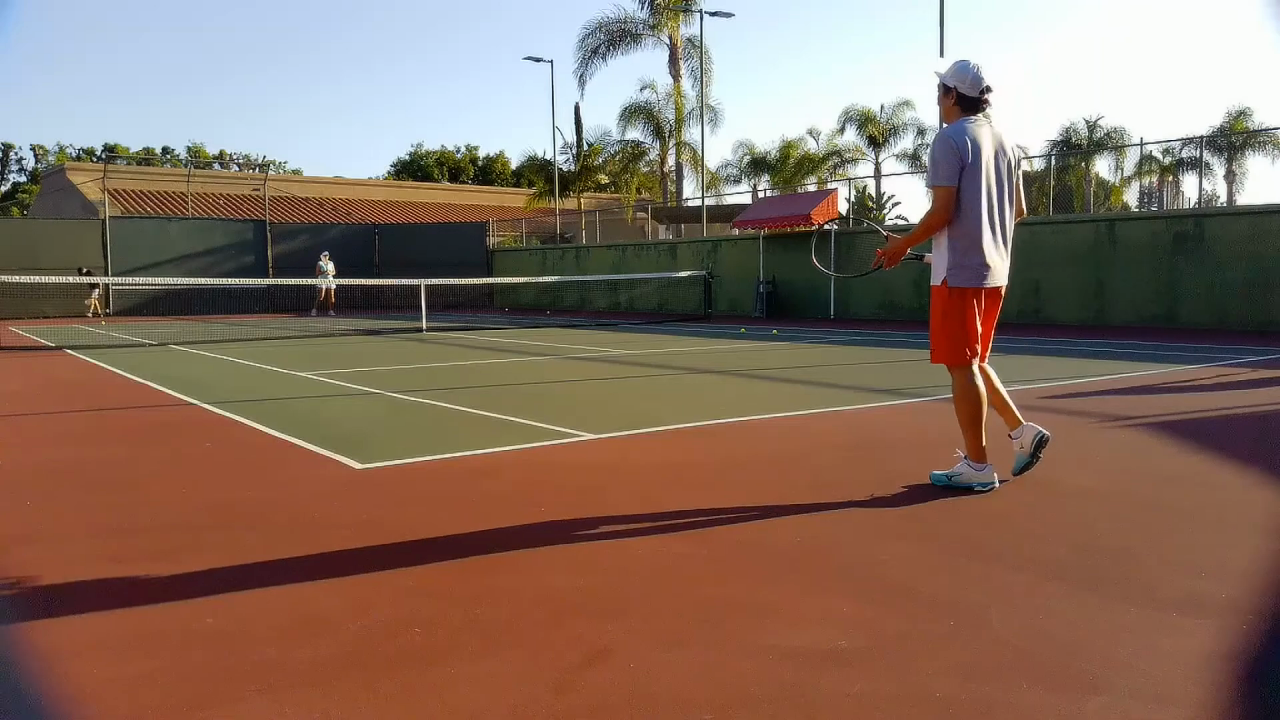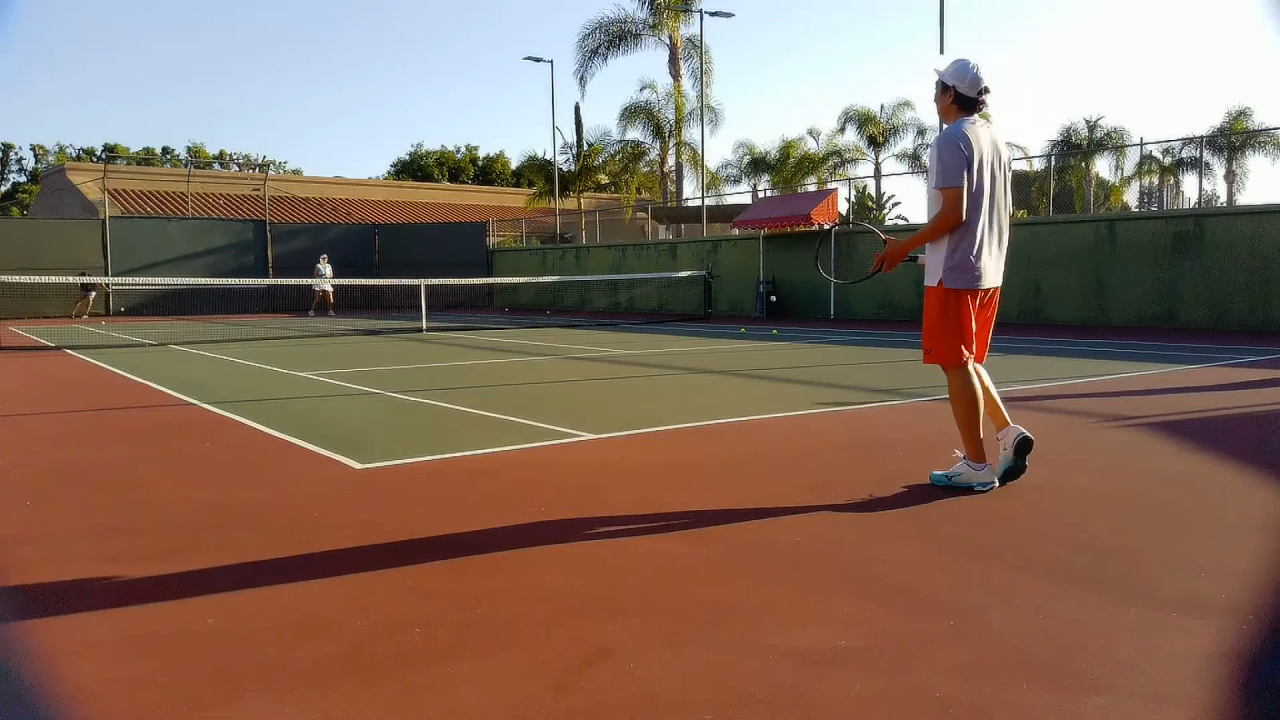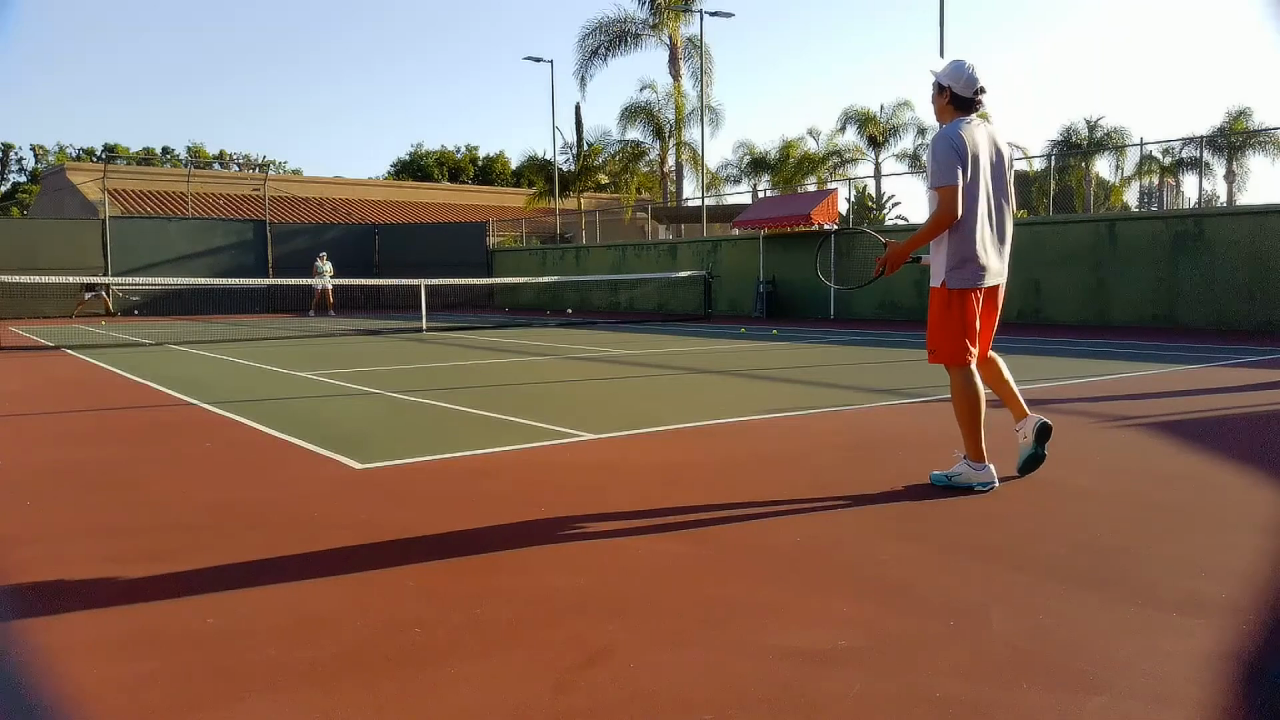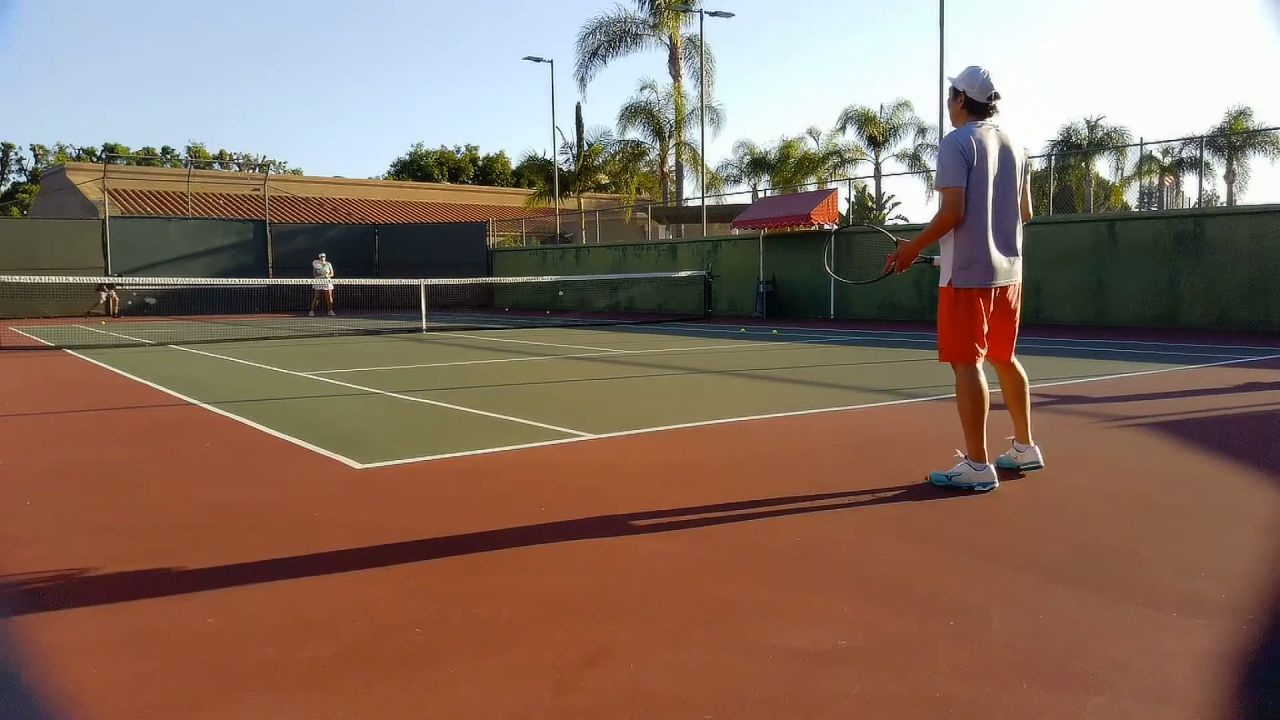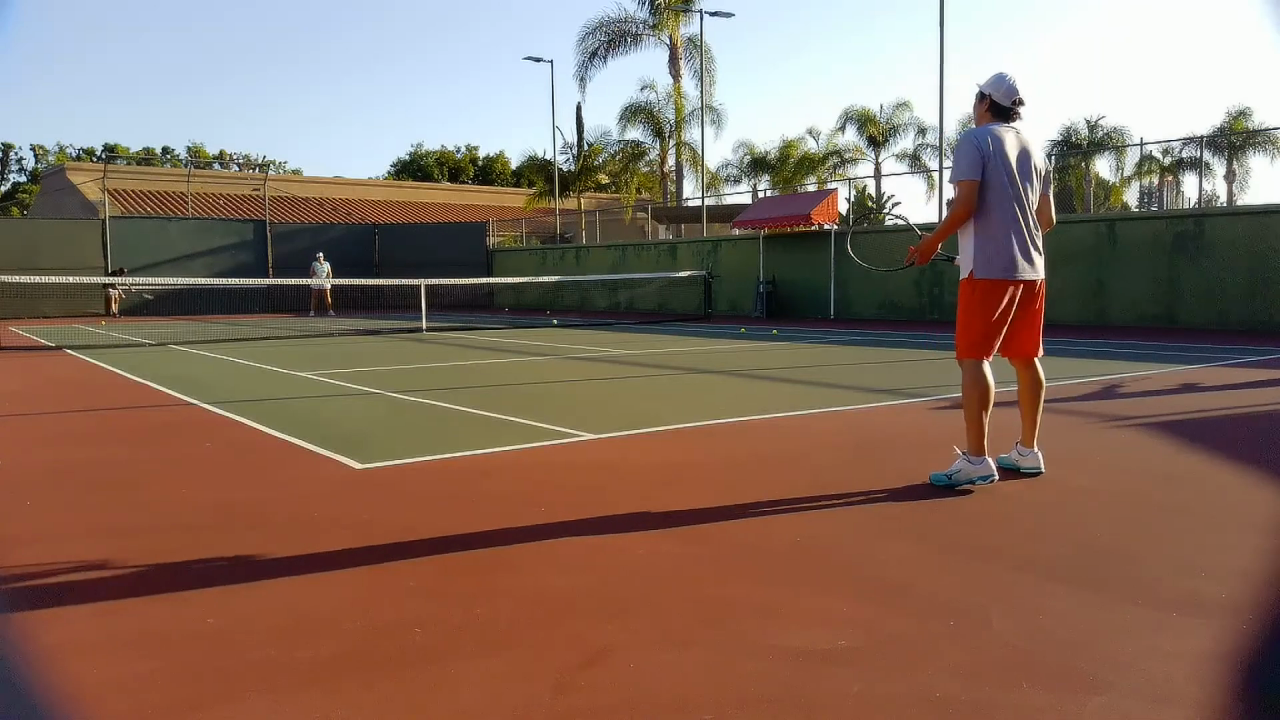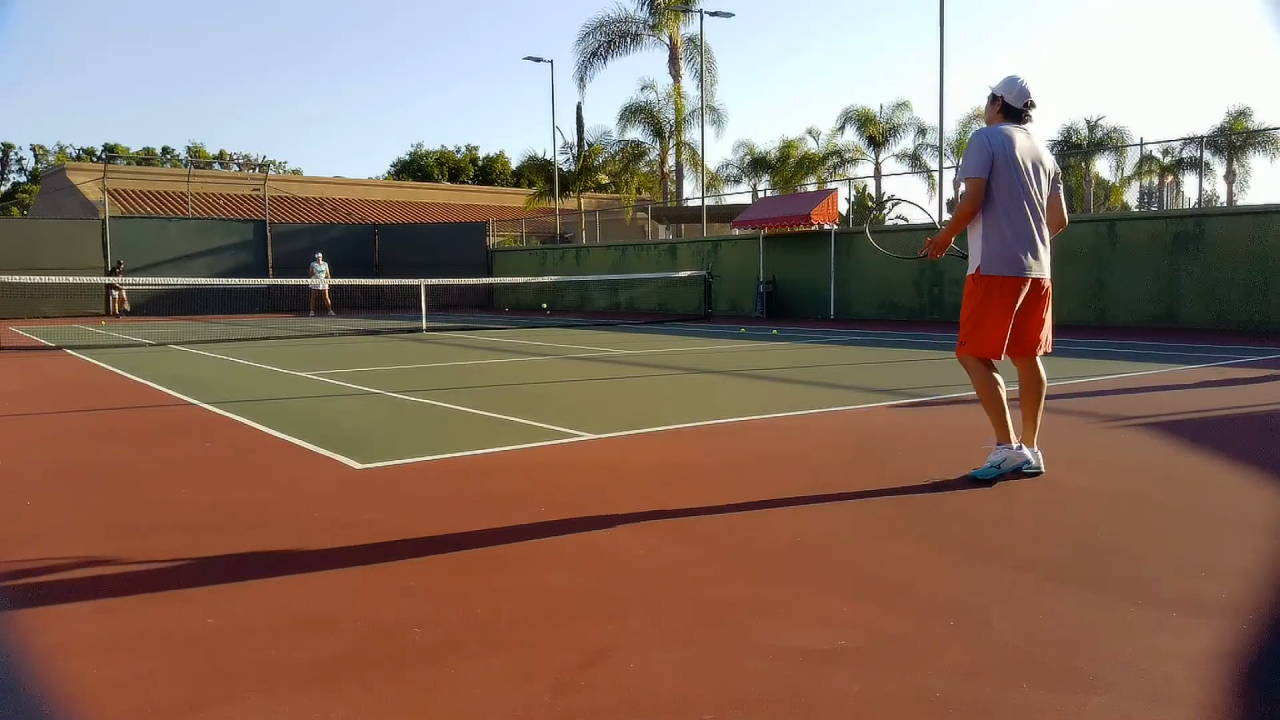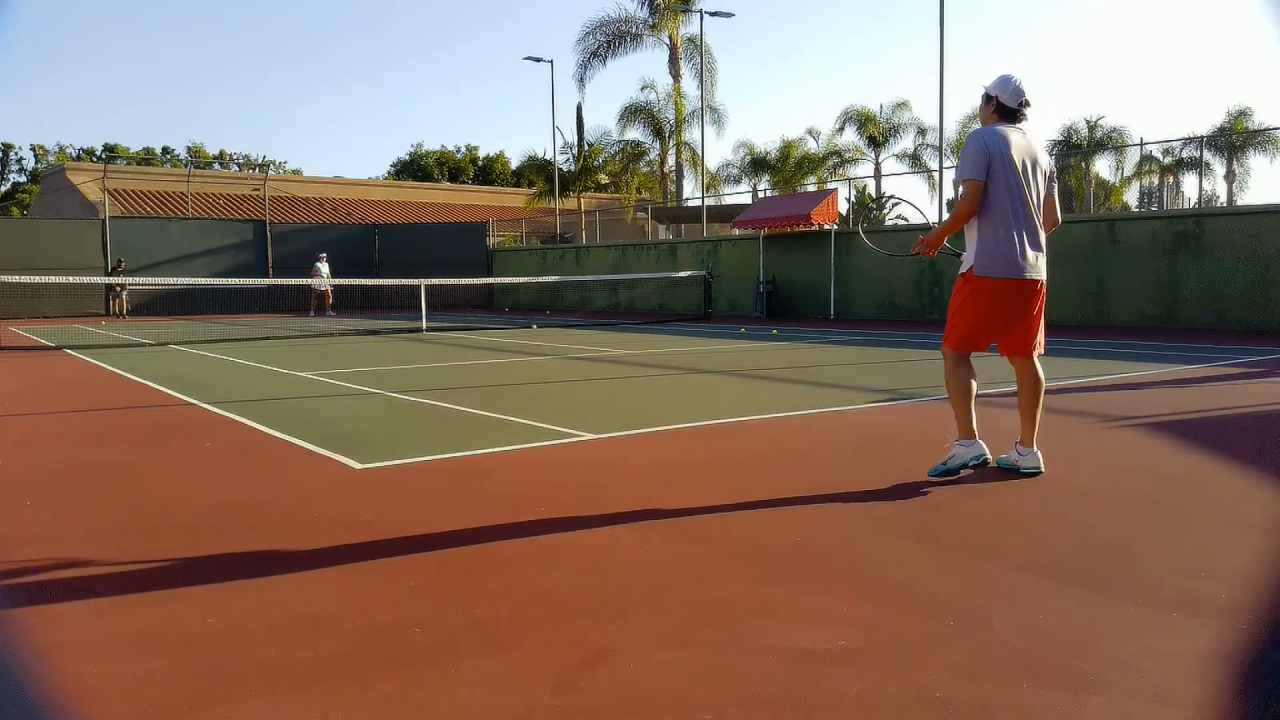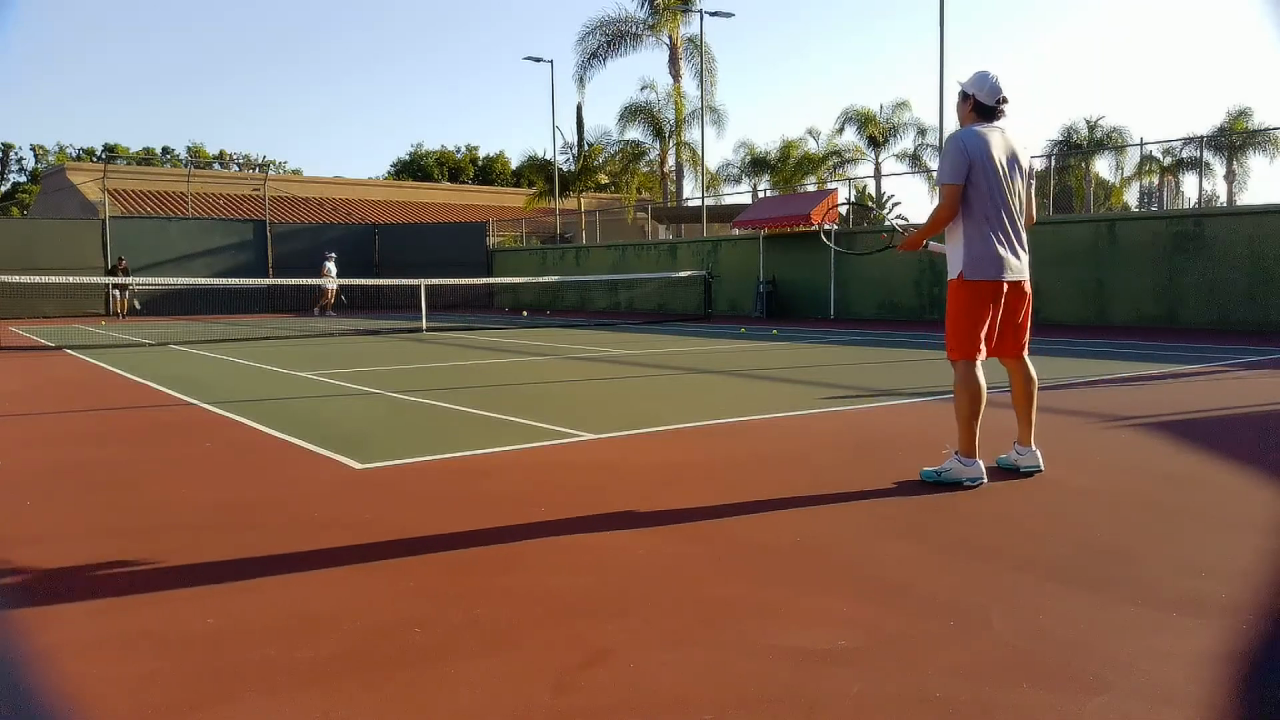
dt=0.3s
person 1, frame 1
left shoulder: (950, 138)
right shoulder: (1003, 141)
left elbow: (943, 211)
right elbow: (1018, 208)
left wrist: (903, 244)
left hip: (959, 271)
right hip: (995, 269)
left knee: (961, 365)
right knee: (973, 362)
left ankle: (979, 466)
right ankle: (1023, 432)
person 1, frame 2
left shoulder: (952, 138)
right shoulder: (995, 140)
left elbow: (952, 213)
right elbow: (1005, 210)
left wrist: (904, 246)
left hip: (953, 272)
right hip: (988, 270)
left knee: (956, 365)
right knee: (966, 363)
left ankle: (977, 465)
right ankle: (1008, 436)
person 1, frame 3
left shoulder: (948, 139)
right shoulder: (997, 141)
left elbow: (949, 211)
right elbow: (1009, 206)
left wrist: (905, 248)
left hip: (958, 271)
right hip: (994, 267)
left knee: (960, 365)
right knee: (980, 355)
left ankle: (977, 466)
right ankle: (1028, 422)
person 1, frame 4
left shoulder: (957, 141)
right shoulder: (1013, 146)
left elbow: (953, 212)
right elbow: (1025, 212)
left wrist: (913, 248)
left hip: (967, 271)
right hip: (1007, 270)
left knee: (966, 363)
right knee: (1003, 358)
left ankle: (978, 466)
right ankle: (1025, 447)
person 1, frame 5
left shoulder: (975, 139)
right shoulder: (1033, 151)
left elbow: (965, 204)
right elbow: (1047, 218)
left wrist: (932, 242)
left hip: (988, 269)
right hip: (1030, 268)
left knee: (974, 359)
right knee: (1025, 358)
left ankle: (975, 459)
right ankle: (1027, 450)
person 1, frame 6
left shoulder: (985, 138)
right shoulder: (1044, 152)
left elbow: (972, 201)
right elbow: (1059, 220)
left wrist: (944, 237)
left hip: (994, 267)
right hip: (1036, 268)
left knee: (974, 356)
right knee: (1027, 357)
left ankle: (1008, 447)
right ankle: (1028, 449)
person 1, frame 7
left shoulder: (982, 139)
right shoulder: (1039, 152)
left elbow: (969, 203)
right elbow: (1052, 219)
left wrist: (938, 236)
left hip: (987, 267)
right hip: (1031, 268)
left knee: (956, 352)
right knee: (1024, 356)
left ankle: (968, 443)
right ankle: (1027, 450)
person 1, frame 8
left shoulder: (961, 141)
right shoulder: (1017, 148)
left elbow: (948, 207)
right elbow: (1029, 216)
left wrist: (918, 237)
left hip: (975, 269)
right hip: (1016, 268)
left knee: (967, 361)
right knee: (1016, 358)
left ankle: (967, 461)
right ankle: (1026, 449)
